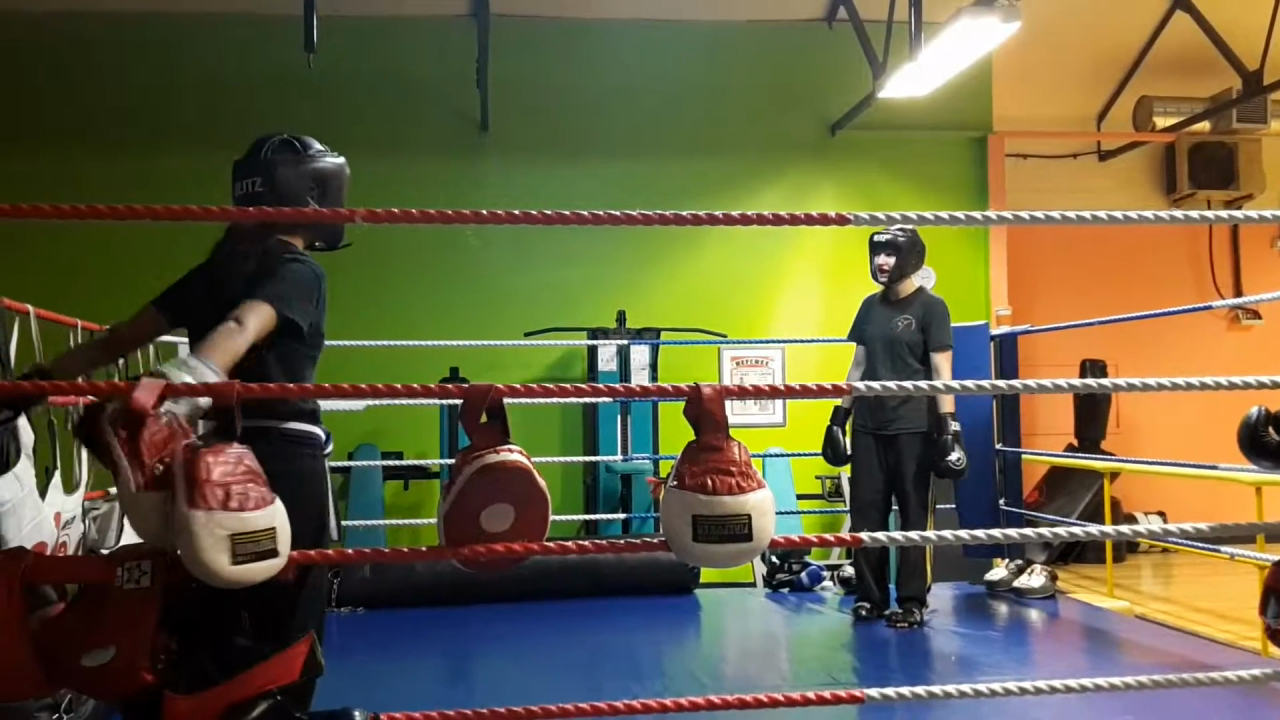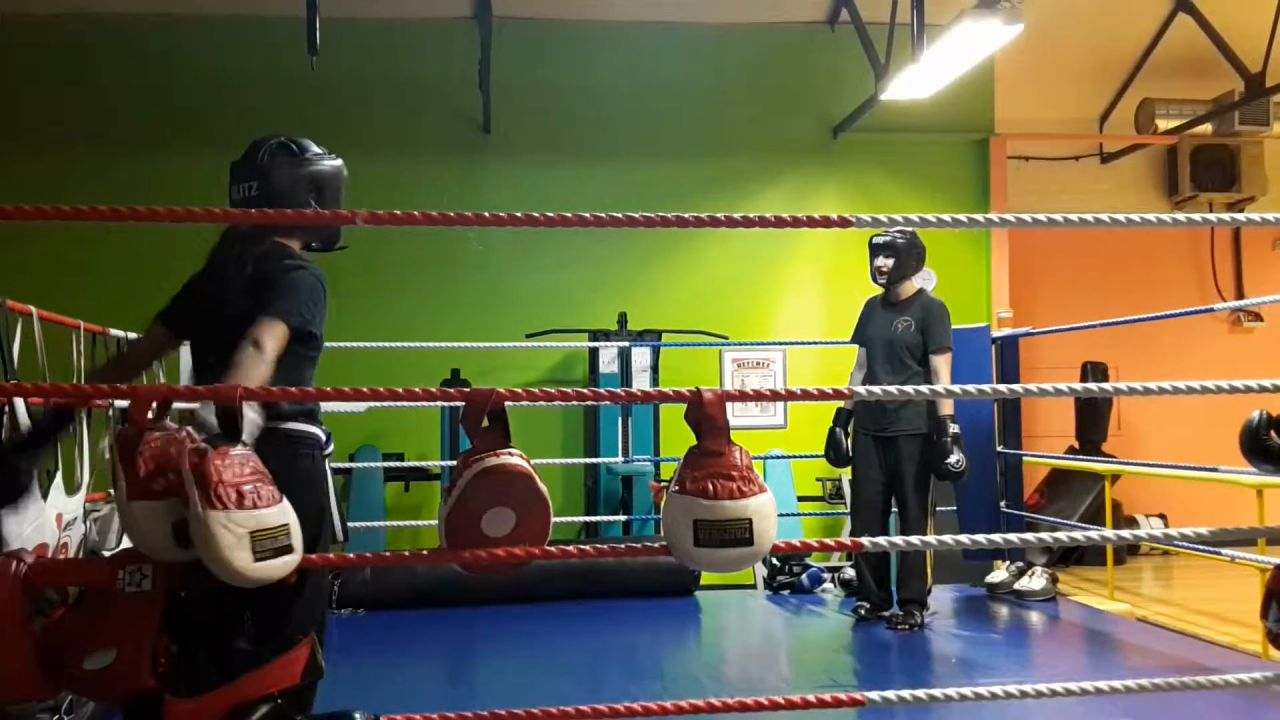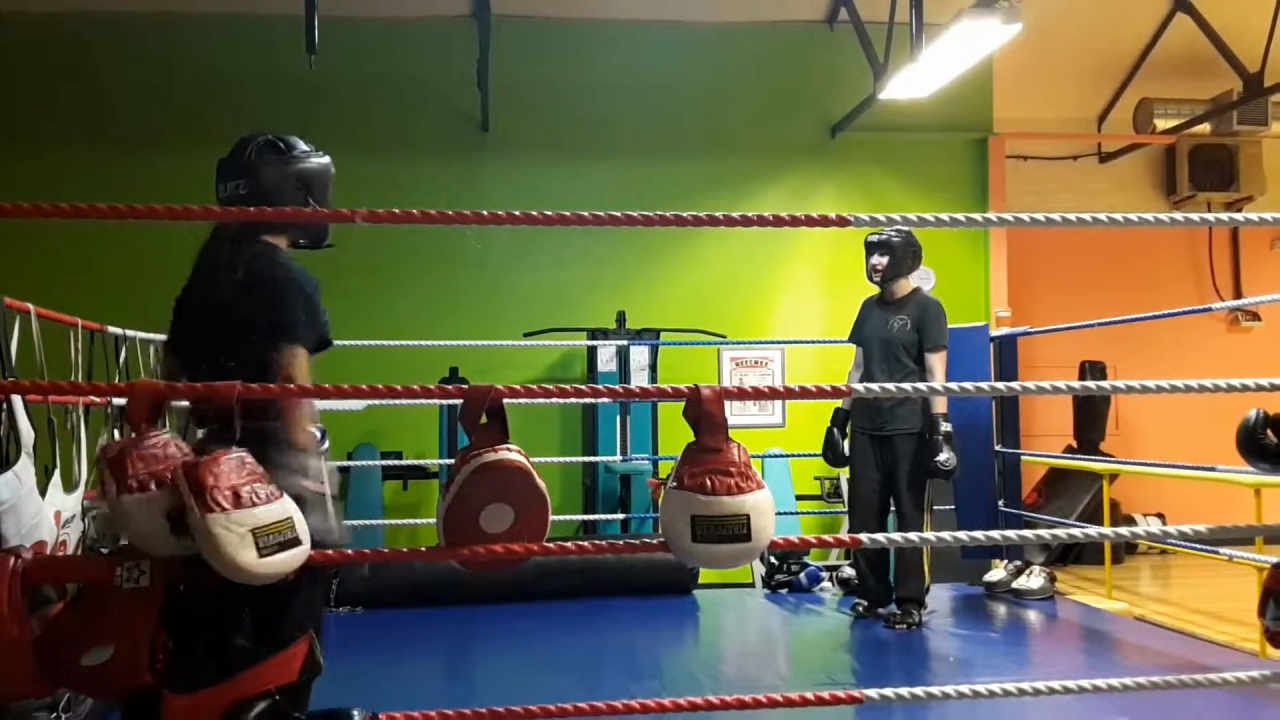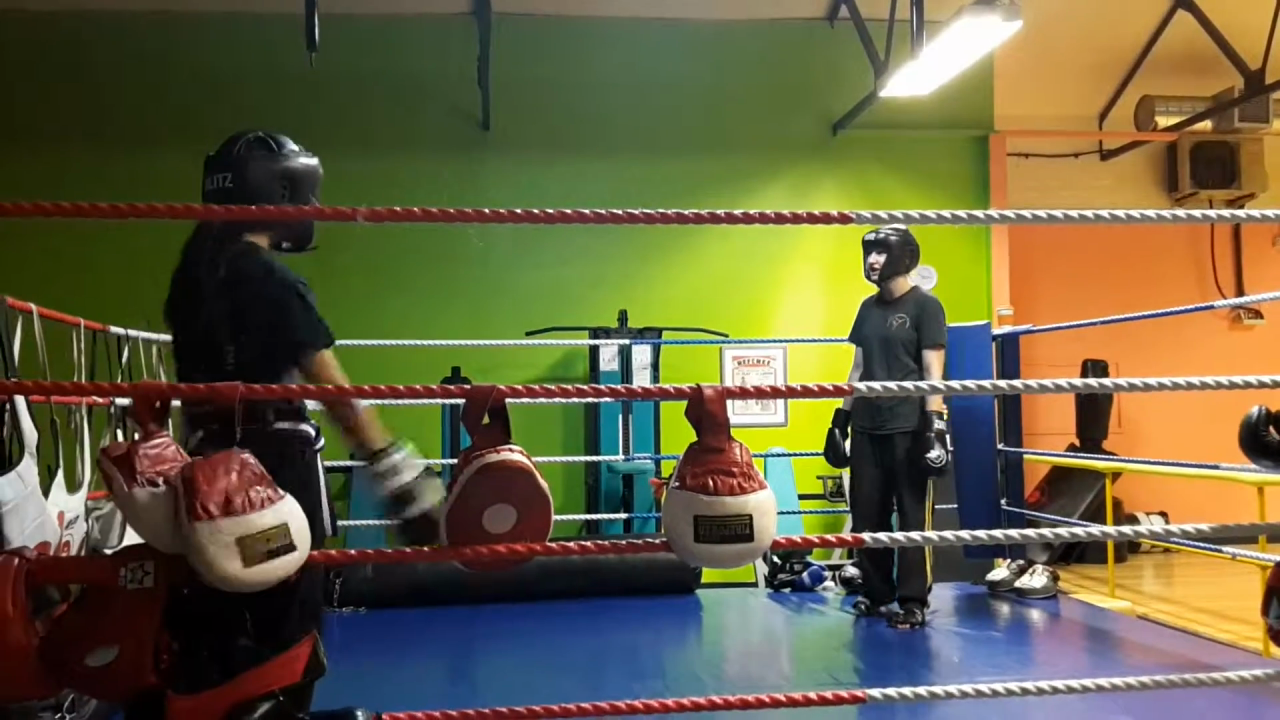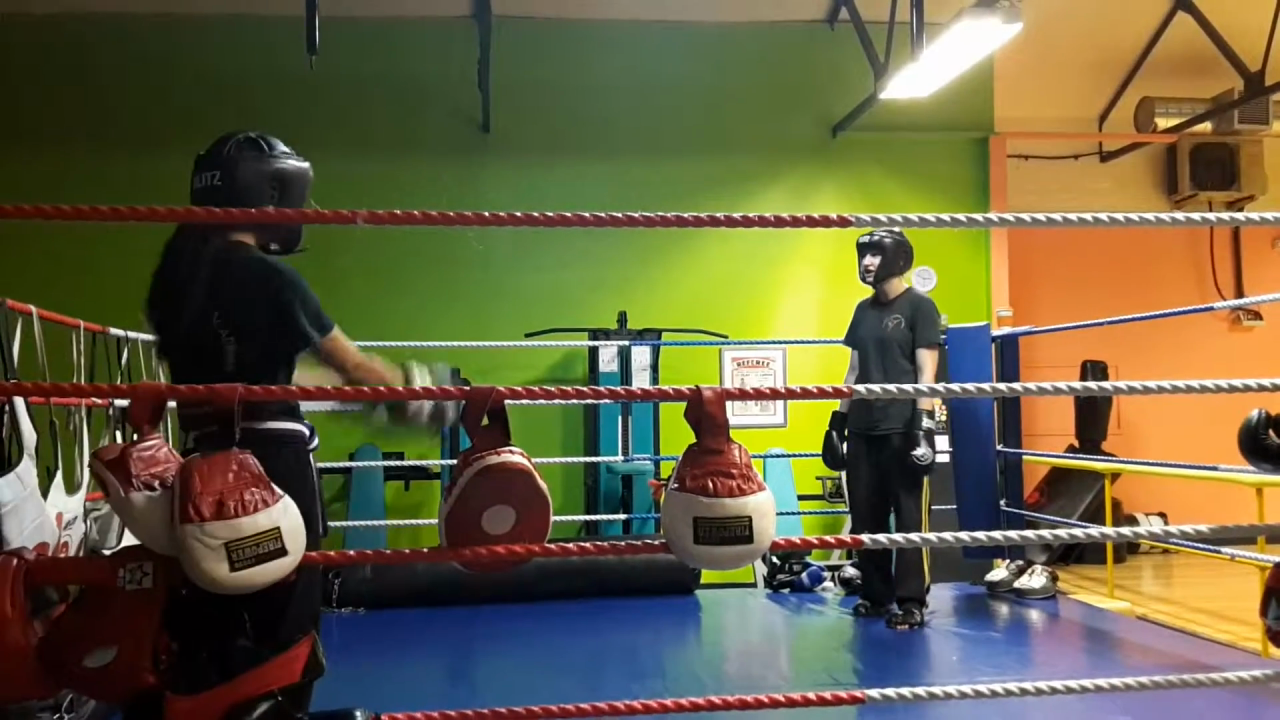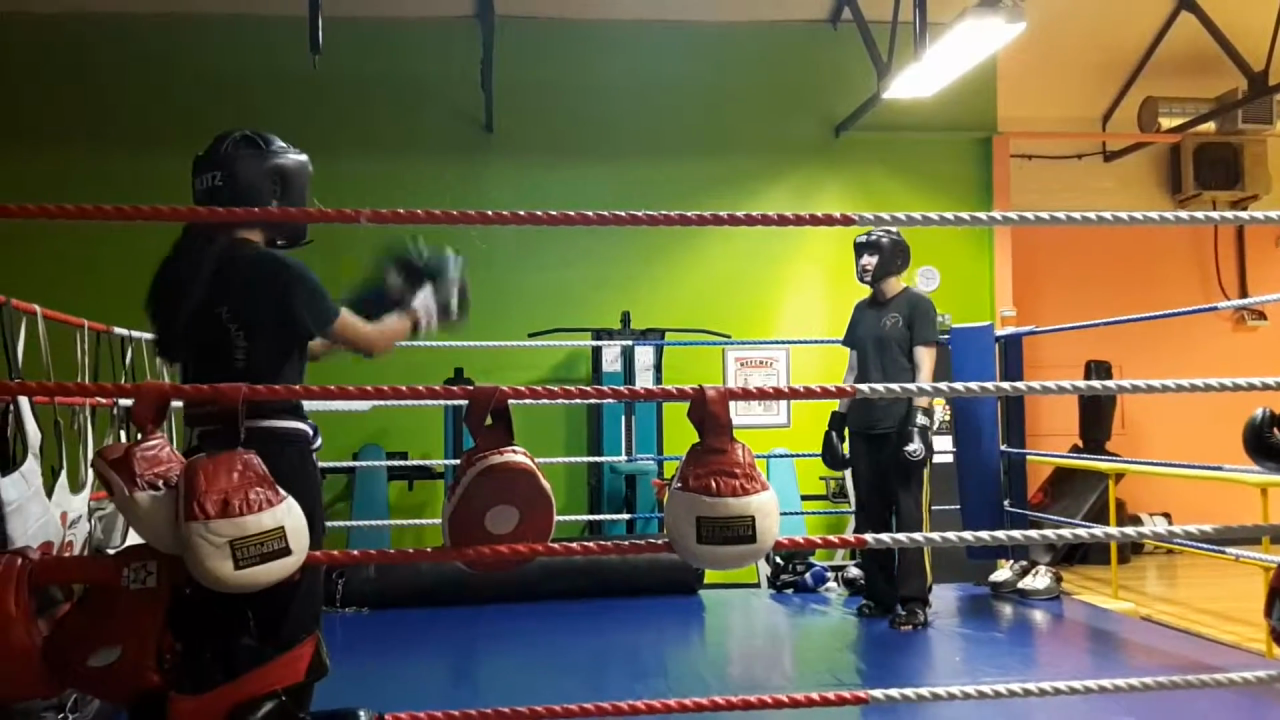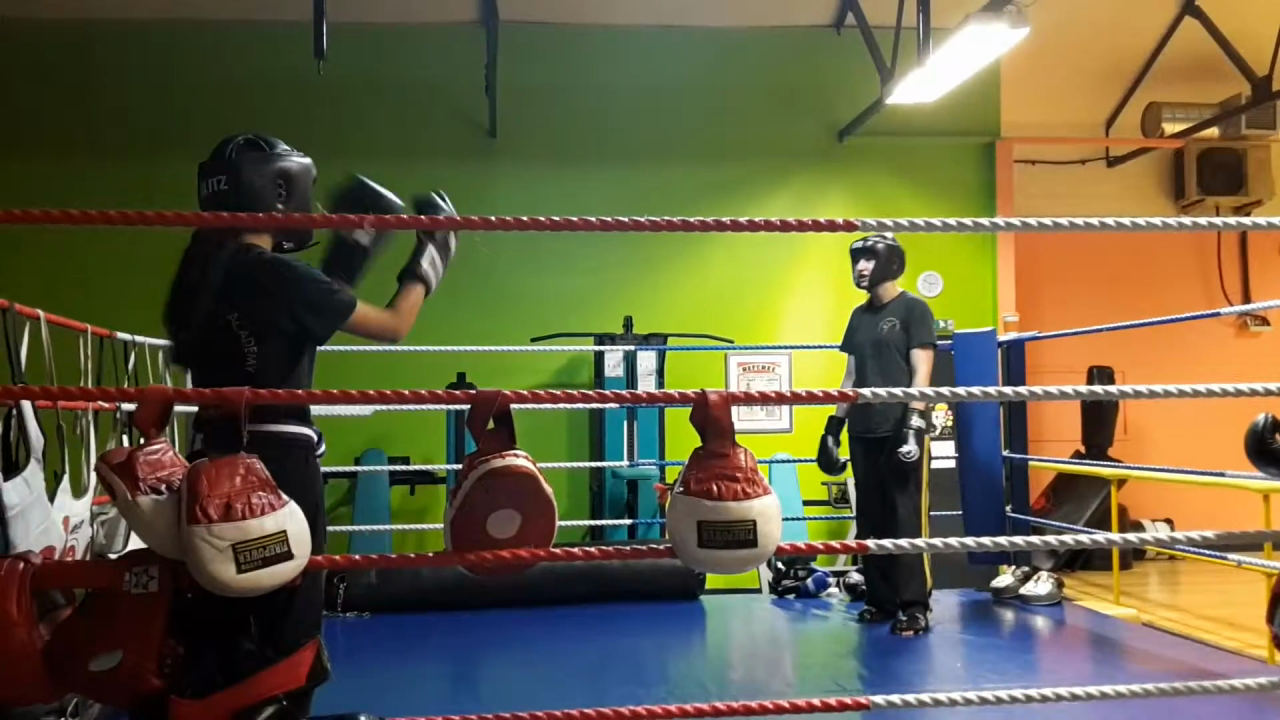
dt=0.1s
person 1, frame 1
left shoulder: (218, 269)
right shoulder: (298, 273)
left elbow: (122, 336)
right elbow: (239, 329)
left wrist: (28, 384)
right hip: (286, 458)
left knee: (212, 618)
right knee: (288, 625)
person 1, frame 2
left shoulder: (218, 274)
right shoulder: (299, 277)
left elbow: (137, 356)
right elbow: (258, 351)
left wrist: (53, 419)
right wrist: (231, 424)
right hip: (286, 459)
left knee: (213, 624)
right knee: (289, 626)
person 1, frame 3
left shoulder: (207, 276)
right shoulder: (287, 281)
left elbow: (170, 377)
right elbow: (292, 392)
right wrist: (306, 494)
left hip: (219, 457)
right hip: (269, 462)
left knee: (203, 625)
right knee: (284, 623)
person 1, frame 4
left shoulder: (195, 278)
right shoulder: (272, 281)
right elbow: (335, 392)
right wrist: (407, 478)
left hip: (212, 459)
right hip: (271, 461)
left knee: (216, 625)
right knee: (282, 625)
person 1, frame 5
left shoulder: (184, 275)
right shoulder: (265, 276)
right elbow: (350, 364)
left hip: (205, 459)
right hip: (270, 462)
left knee: (206, 620)
right knee: (281, 622)
person 1, frame 6
left shoulder: (190, 274)
right shoulder: (273, 271)
right elbow: (366, 338)
left wrist: (375, 301)
right wrist: (425, 305)
left hip: (209, 458)
right hip: (274, 460)
left knee: (211, 618)
right knee: (284, 621)
person 1, frame 7
left shoulder: (203, 276)
right shoulder: (280, 277)
right elbow: (391, 326)
left wrist: (354, 248)
right wrist: (429, 256)
left hip: (215, 460)
right hip: (277, 463)
left knee: (211, 621)
right knee: (283, 625)
person 2, frame 1
left shoulder: (930, 307)
right shoulder: (870, 306)
left elbow: (941, 372)
left wrist: (949, 429)
right wrist: (839, 417)
left hip: (913, 428)
right hip: (868, 426)
left knee: (914, 516)
right knee: (865, 514)
left ankle: (912, 602)
right ankle: (871, 598)
person 2, frame 2
left shoulder: (930, 309)
right shoulder: (872, 308)
left elbow: (940, 375)
left wrist: (948, 432)
right wrist: (841, 419)
left hip: (912, 430)
right hip: (869, 428)
left knee: (914, 518)
right knee: (866, 515)
left ankle: (913, 603)
right ankle: (872, 598)
person 2, frame 3
left shoulder: (926, 308)
right shoulder: (869, 307)
left elbow: (936, 373)
left wrist: (940, 429)
right wrist: (840, 418)
left hip: (909, 429)
right hip: (866, 427)
left knee: (910, 516)
right knee: (863, 514)
left ankle: (910, 602)
right ankle: (873, 594)
person 2, frame 4
left shoulder: (925, 306)
right shoulder: (868, 307)
left elbow: (933, 371)
left wrist: (935, 427)
right wrist: (841, 419)
left hip: (907, 427)
right hip: (866, 427)
left knee: (912, 515)
right knee: (865, 514)
left ankle: (912, 601)
right ankle: (876, 593)
person 2, frame 5
left shoulder: (919, 306)
right shoulder: (863, 309)
left elbow: (926, 372)
left wrist: (924, 426)
right wrist: (838, 421)
left hip: (902, 428)
right hip: (864, 427)
left knee: (909, 515)
right knee: (865, 515)
left ankle: (911, 602)
right ankle: (876, 594)
person 2, frame 6
left shoulder: (917, 305)
right shoulder: (862, 309)
left elbow: (924, 369)
left wrist: (919, 422)
right wrist: (837, 421)
left hip: (900, 426)
right hip: (864, 427)
left knee: (909, 514)
right knee: (869, 515)
left ankle: (914, 602)
right ankle: (880, 594)
person 2, frame 7
left shoulder: (913, 309)
right shoulder: (859, 316)
left elbow: (921, 372)
left wrist: (914, 424)
right wrist: (833, 426)
left hip: (899, 430)
right hip: (863, 431)
left knee: (906, 519)
right knee: (870, 519)
left ankle: (915, 607)
right ankle: (882, 600)
